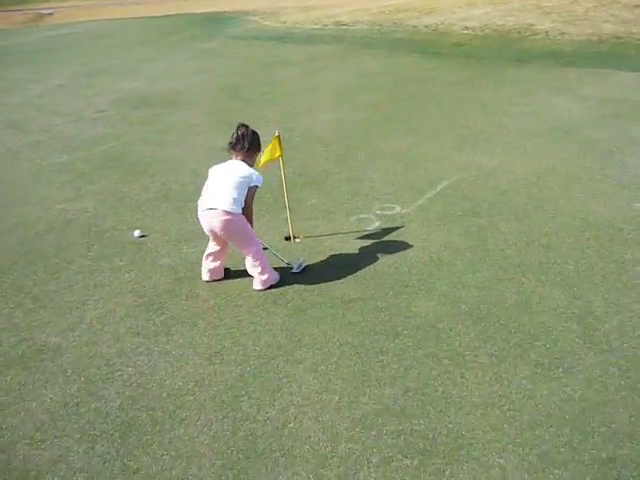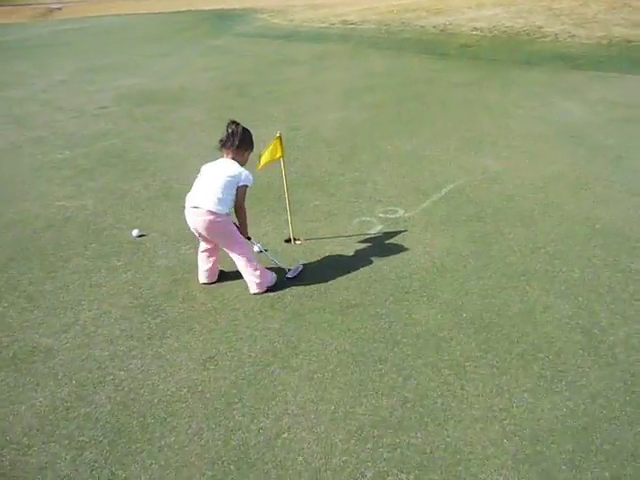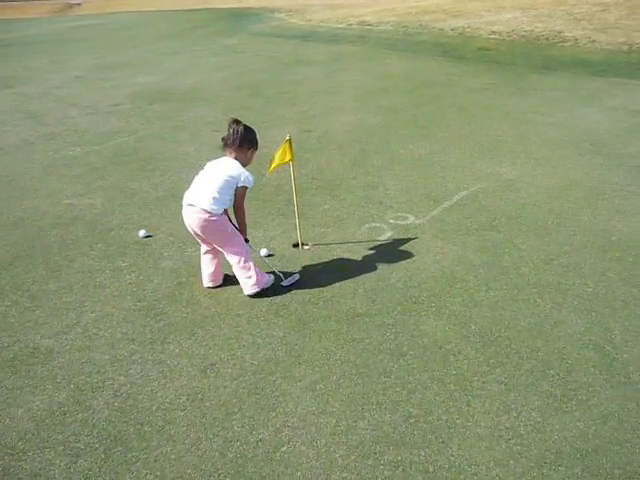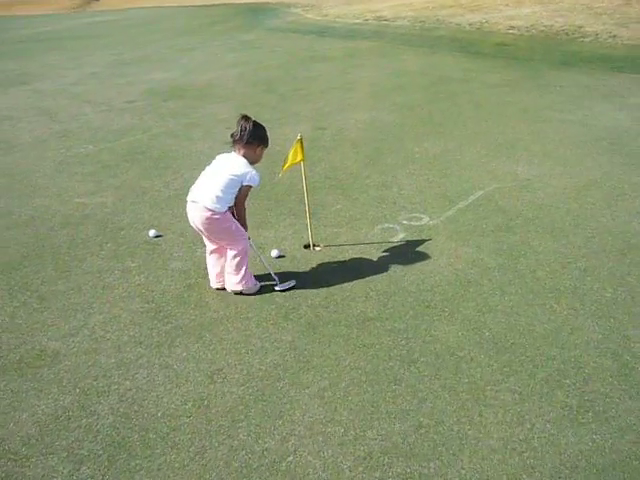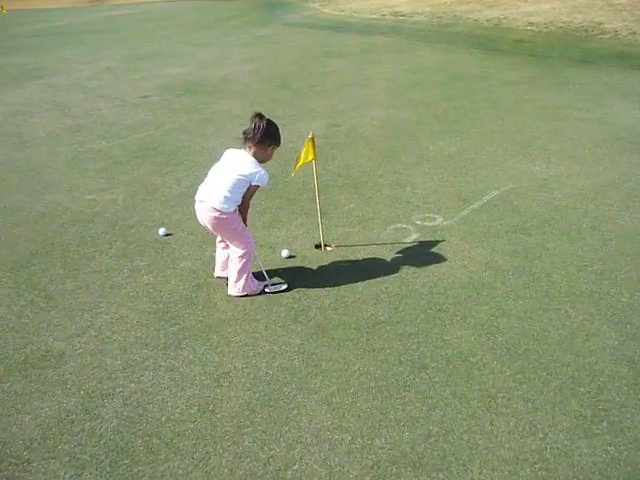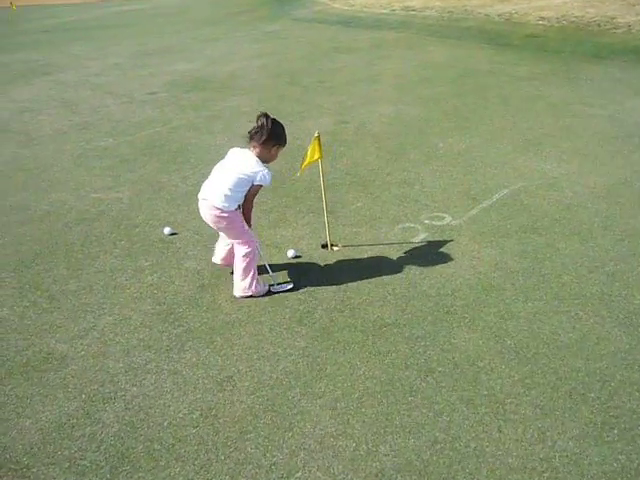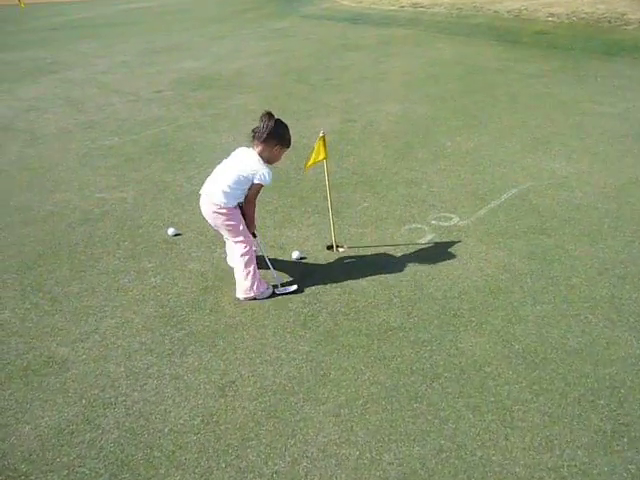
dt=0.1s
person 1, frame 1
left shoulder: (217, 168)
right shoulder: (253, 175)
left elbow: (203, 193)
right elbow: (248, 206)
right wrist: (249, 228)
left hip: (204, 214)
right hip: (226, 216)
left knee: (217, 243)
right knee: (251, 246)
left ankle: (211, 271)
person 1, frame 2
left shoulder: (209, 166)
right shoulder: (243, 174)
right elbow: (239, 207)
right wrist: (245, 232)
left hip: (191, 212)
right hip: (211, 216)
left knee: (208, 243)
right knee: (240, 247)
left ankle: (207, 274)
person 1, frame 3
left shoulder: (212, 164)
right shoulder: (243, 175)
right elbow: (238, 207)
left wrist: (227, 222)
right wrist: (243, 233)
left hip: (188, 210)
right hip: (207, 215)
left knee: (209, 245)
right knee: (236, 247)
left ankle: (211, 278)
person 1, frame 4
left shoulder: (222, 158)
right shoulder: (250, 174)
right elbow: (239, 204)
left wrist: (236, 224)
right wrist: (244, 229)
left hip: (192, 206)
right hip: (211, 212)
left knee: (215, 243)
right knee: (239, 243)
left ankle: (218, 279)
right ankle: (240, 282)
person 1, frame 5
left shoulder: (230, 153)
right shoulder: (259, 173)
right elbow: (245, 202)
right wrist: (243, 225)
left hip: (201, 204)
right hip: (219, 212)
left knee: (226, 237)
right knee: (244, 244)
left ankle: (224, 269)
right ankle: (242, 286)
person 1, frame 6
left shoulder: (235, 152)
right shoulder: (262, 173)
right elbow: (248, 202)
right wrist: (248, 225)
left hip: (205, 201)
right hip: (220, 210)
left knee: (232, 233)
right knee: (247, 244)
left ankle: (224, 257)
right ankle: (248, 287)
person 1, frame 7
left shoulder: (241, 151)
right shoulder: (262, 172)
right elbow: (250, 201)
left wrist: (246, 223)
right wrist: (251, 225)
left hip: (207, 198)
right hip: (220, 206)
left knee: (235, 231)
right knee: (244, 242)
left ankle: (236, 259)
right ankle: (250, 288)
